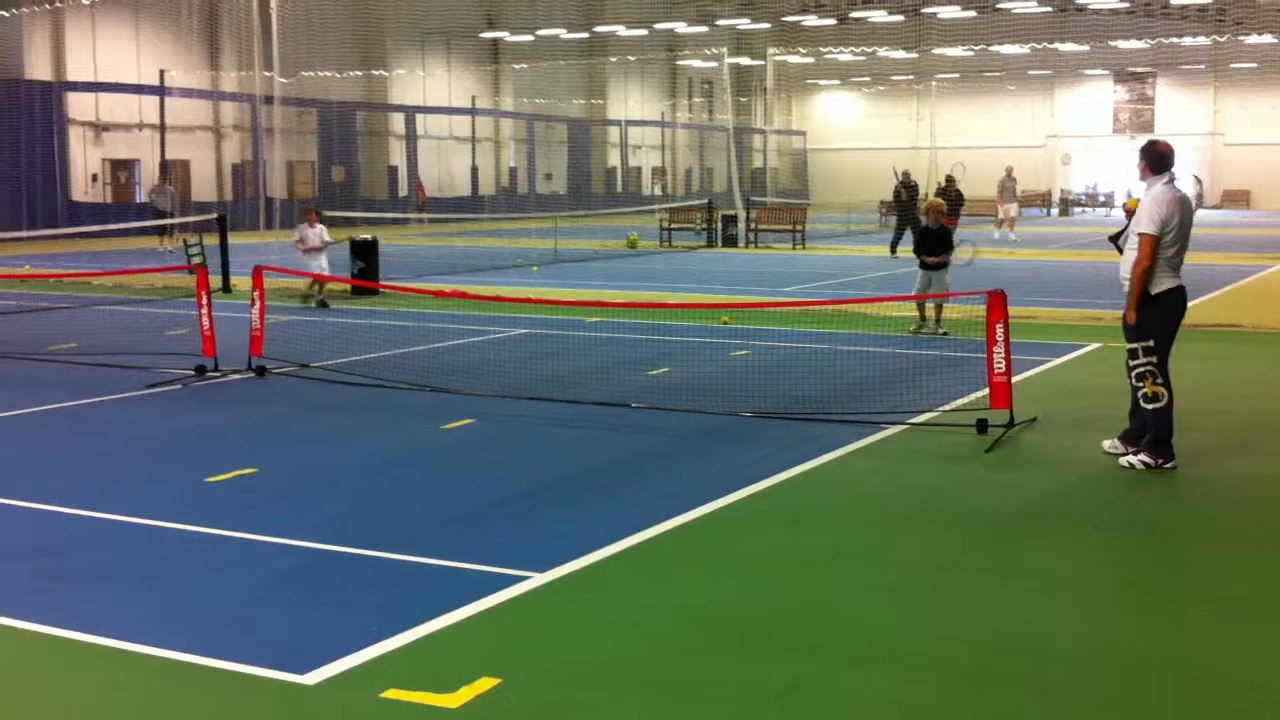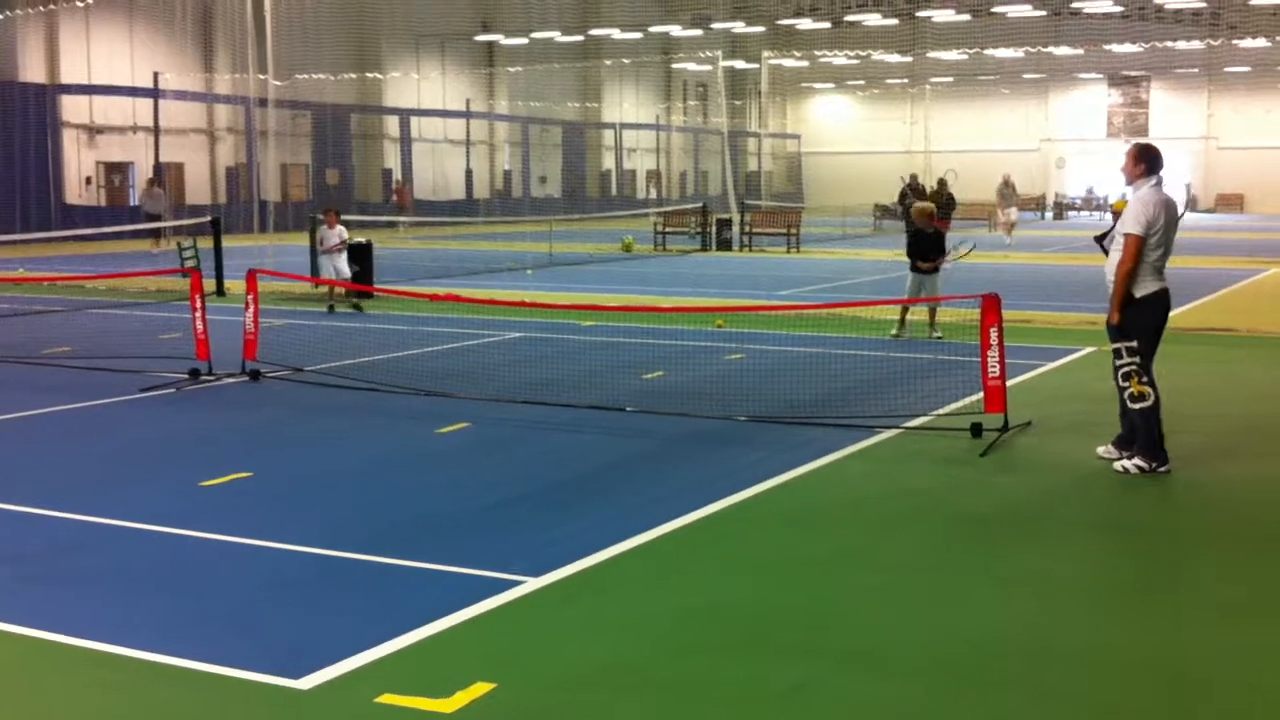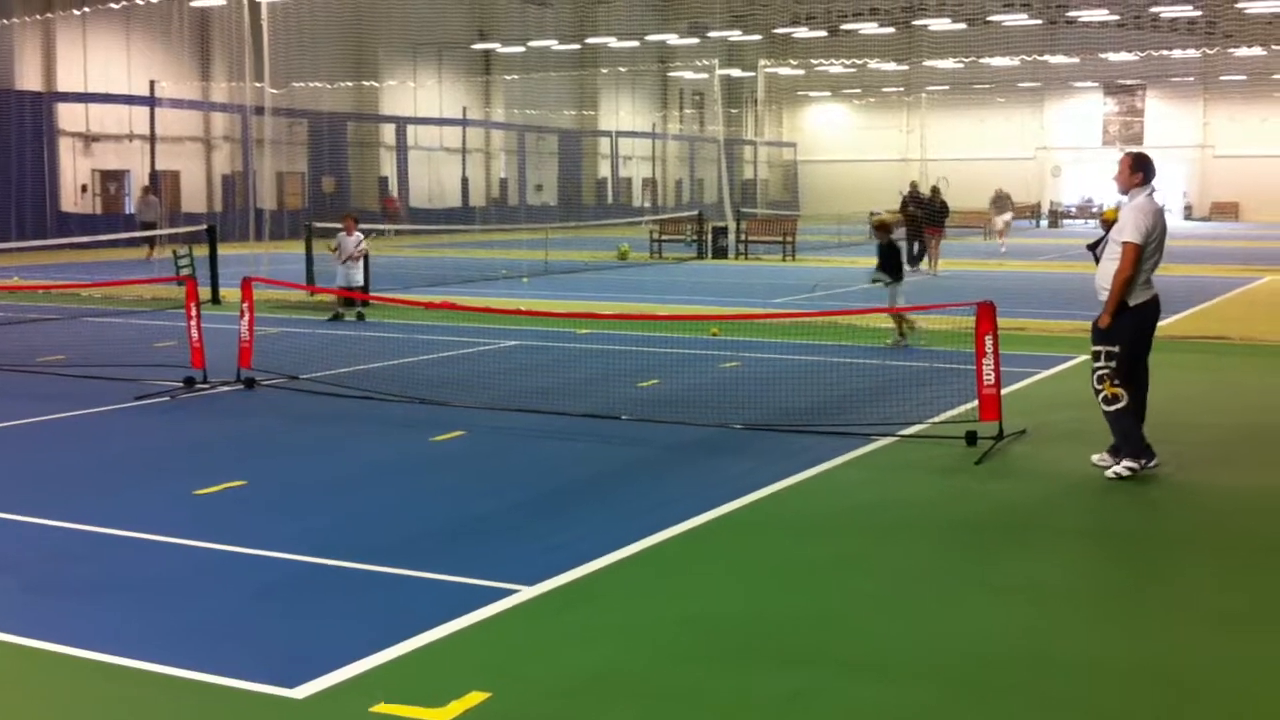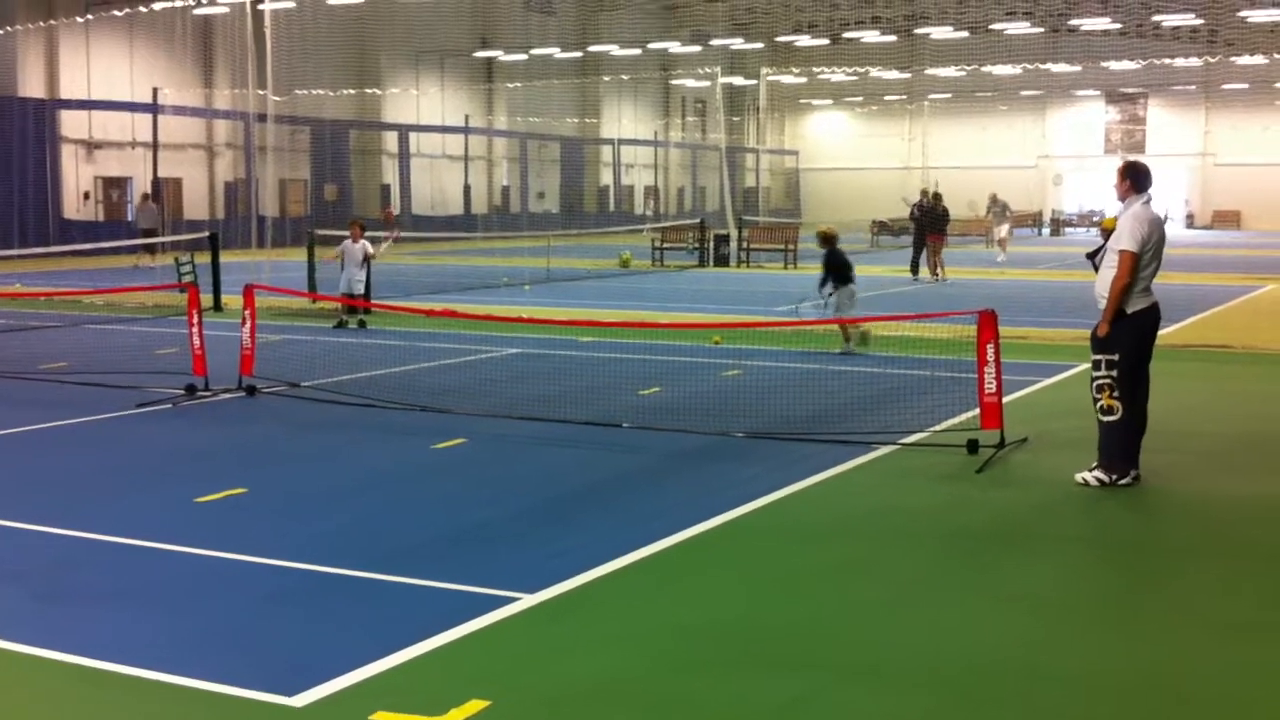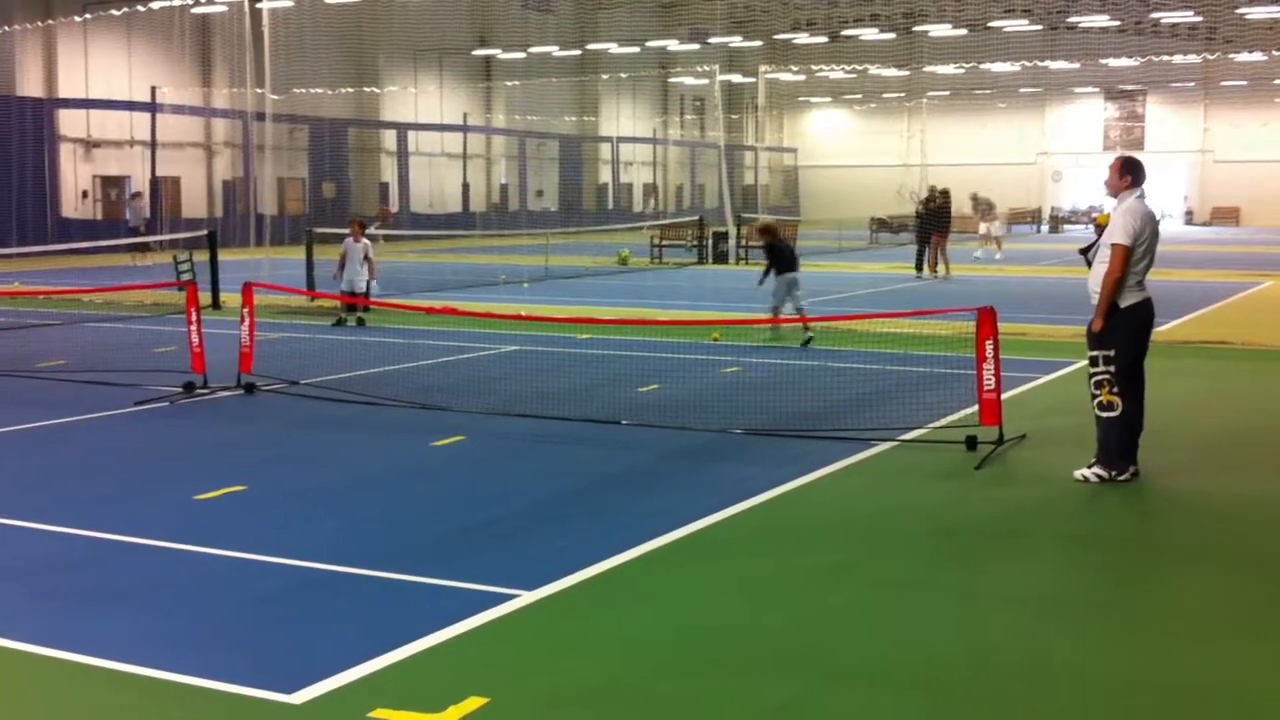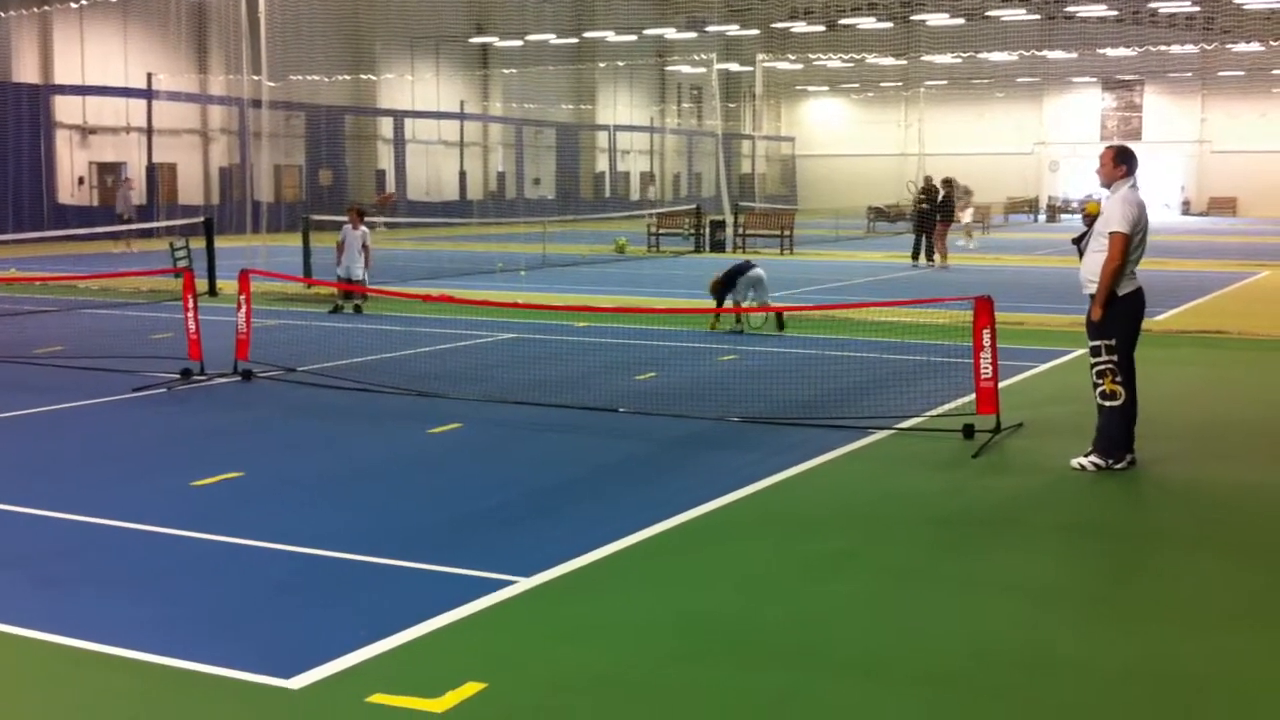
dt=0.4s
person 1, frame 1
left shoulder: (1155, 200)
right shoulder: (1181, 199)
left elbow: (1145, 261)
left wrist: (1132, 306)
right wrist: (1136, 223)
left hip: (1153, 298)
right hip: (1168, 293)
left knee: (1149, 374)
right knee: (1143, 370)
left ankle: (1159, 451)
right ankle: (1136, 436)
person 1, frame 2
left shoulder: (1141, 202)
right shoulder: (1166, 202)
left elbow: (1128, 262)
left wrist: (1115, 307)
right wrist: (1122, 225)
left hip: (1137, 300)
right hip: (1153, 295)
left knee: (1135, 377)
right knee: (1129, 374)
left ankle: (1152, 455)
right ankle: (1129, 441)
person 1, frame 3
left shoulder: (1136, 211)
right shoulder: (1150, 209)
left elbow: (1126, 269)
left wrist: (1108, 312)
right wrist: (1113, 231)
left hip: (1127, 308)
right hip: (1141, 305)
left knee: (1106, 381)
right knee: (1129, 381)
left ankle: (1137, 452)
right ankle: (1125, 449)
person 1, frame 4
left shoulder: (1133, 218)
right shoulder: (1150, 217)
left elbow: (1124, 277)
left wrist: (1106, 321)
right wrist: (1111, 241)
left hip: (1125, 316)
right hip: (1143, 312)
left knee: (1109, 392)
right knee: (1131, 391)
left ankle: (1114, 467)
right ankle: (1126, 463)
person 1, frame 5
left shoulder: (1126, 213)
right shoulder: (1144, 213)
left elbow: (1116, 271)
left wrist: (1100, 315)
right wrist: (1105, 235)
left hip: (1119, 311)
right hip: (1137, 307)
left knee: (1107, 388)
right knee: (1128, 387)
left ankle: (1112, 463)
right ankle: (1124, 459)
person 1, frame 6
left shoulder: (1121, 201)
right shoulder: (1128, 199)
left elbow: (1115, 259)
left wrist: (1098, 304)
right wrist: (1095, 224)
left hip: (1114, 300)
right hip: (1123, 298)
left knee: (1108, 377)
right knee: (1119, 376)
left ankle: (1110, 452)
right ankle: (1120, 447)
